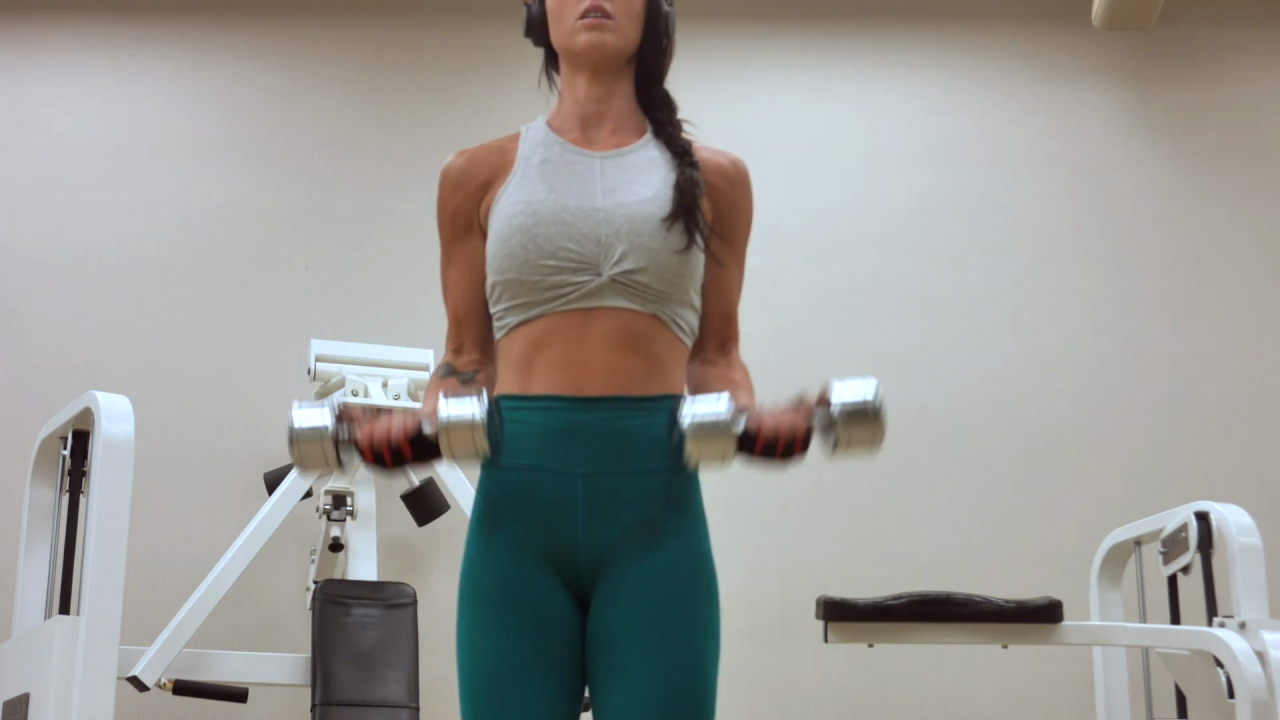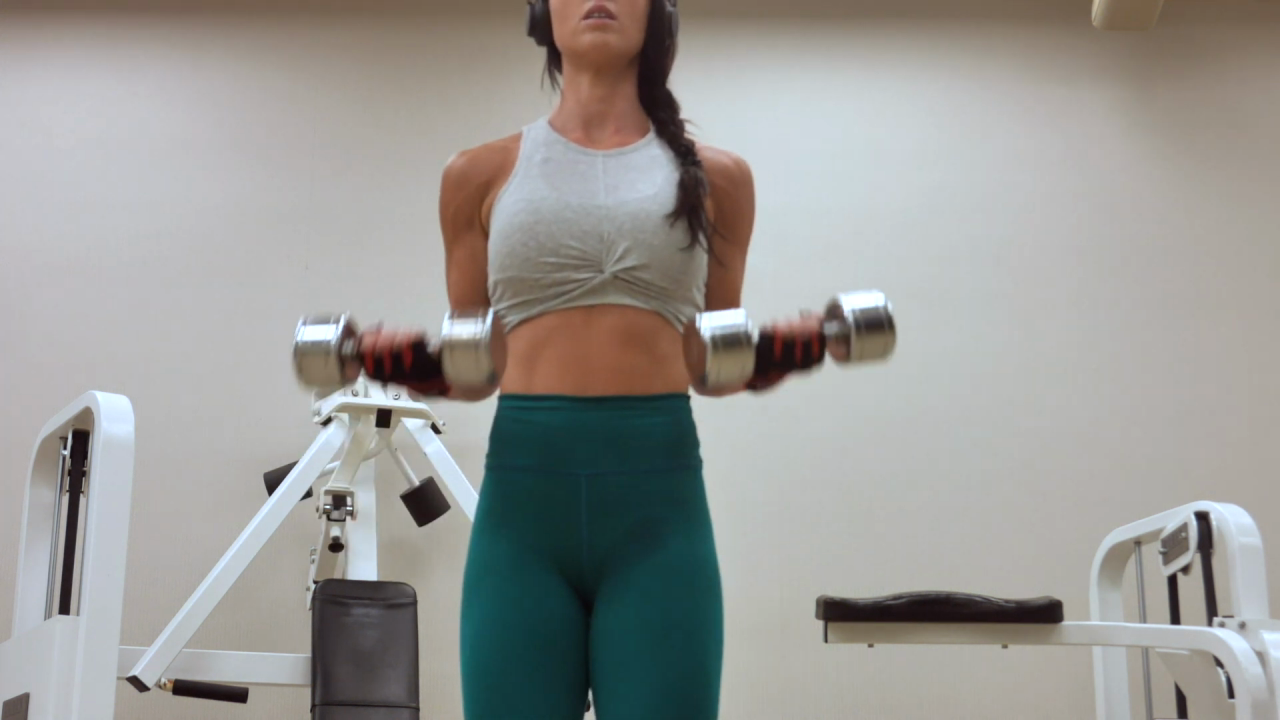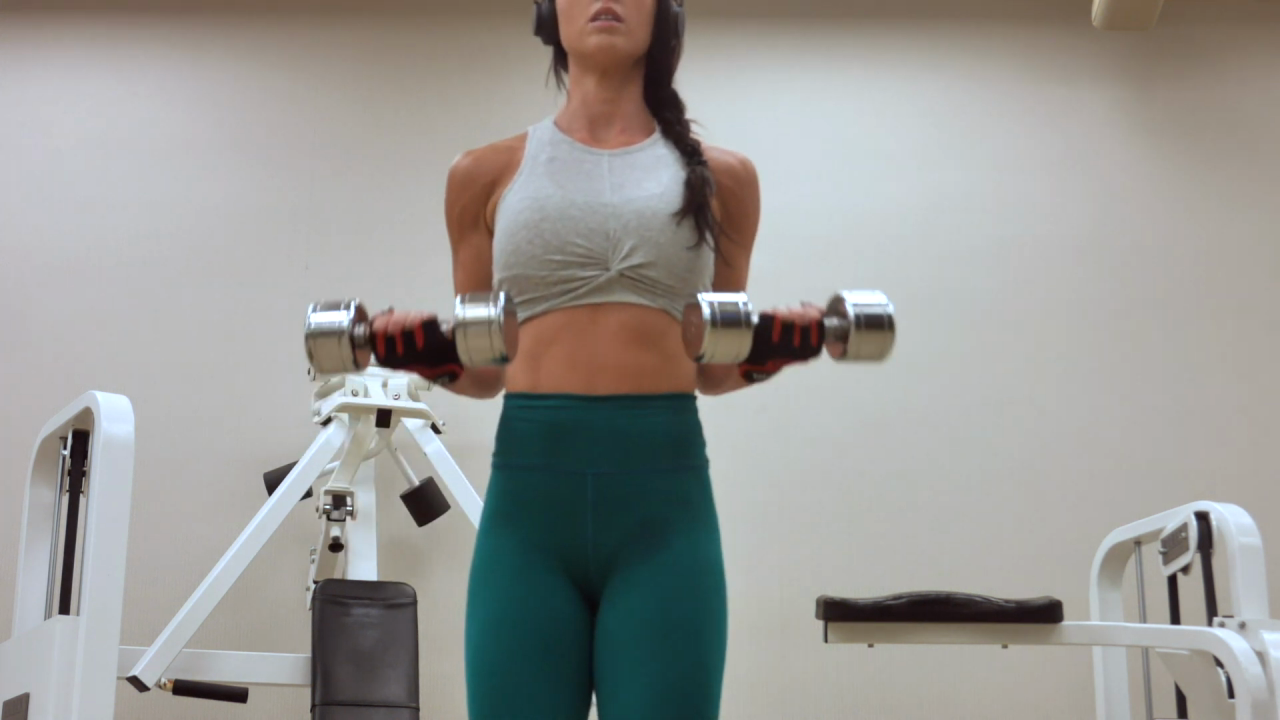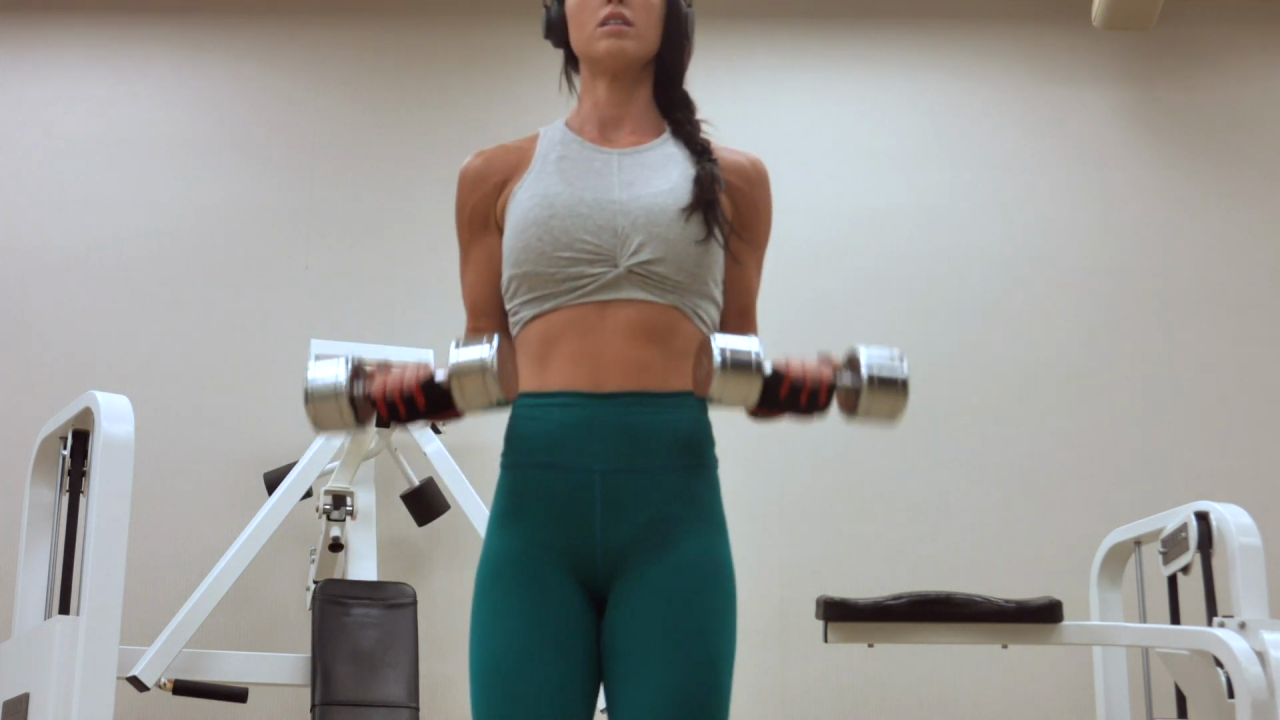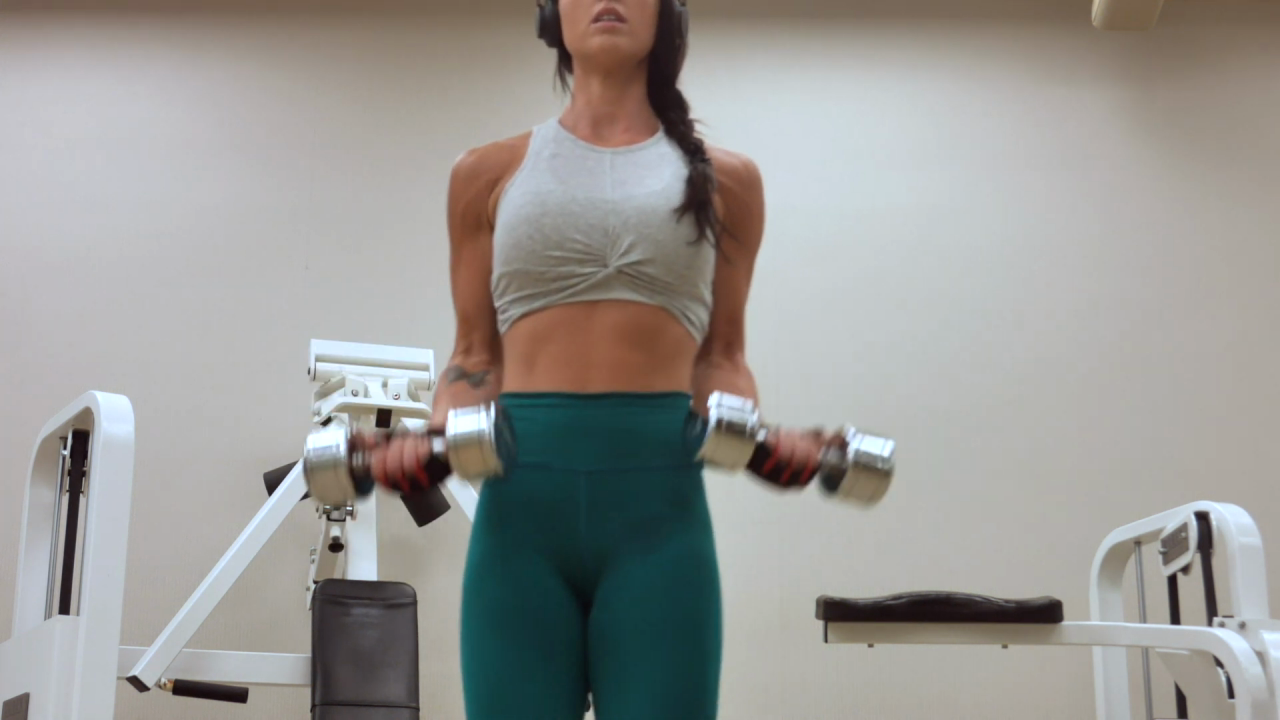
dt=0.2s
person 1, frame 1
left shoulder: (712, 177)
right shoulder: (478, 175)
left elbow: (714, 352)
right elbow: (468, 353)
left wrist: (748, 418)
right wrist: (425, 423)
left hip: (655, 502)
right hip: (519, 496)
person 1, frame 2
left shoulder: (715, 177)
right shoulder: (481, 174)
left wrist: (764, 360)
right wrist: (425, 366)
left hip: (659, 499)
right hip: (523, 495)
person 1, frame 3
left shoulder: (721, 177)
right shoulder: (486, 174)
right elbow: (483, 363)
left wrist: (762, 355)
right wrist: (437, 358)
left hip: (664, 498)
right hip: (529, 495)
person 1, frame 4
left shoulder: (731, 177)
right shoulder: (496, 175)
left wrist: (773, 385)
right wrist: (438, 387)
left hip: (673, 497)
right hip: (537, 493)
person 1, frame 5
left shoulder: (724, 179)
right shoulder: (489, 173)
left elbow: (720, 359)
right elbow: (478, 354)
left wrist: (756, 434)
right wrist: (438, 437)
left hip: (659, 495)
right hip: (525, 494)
